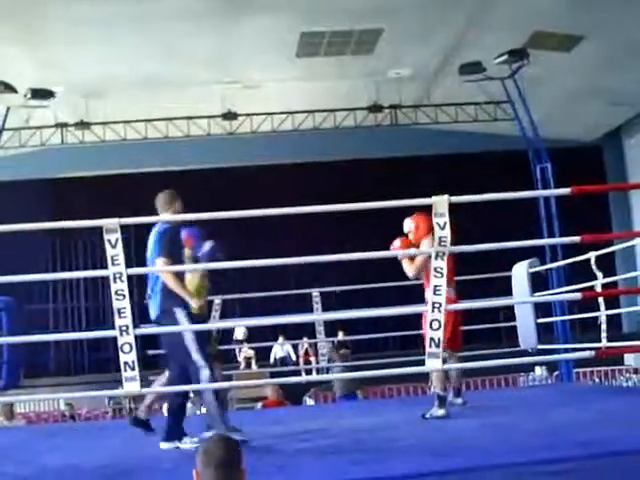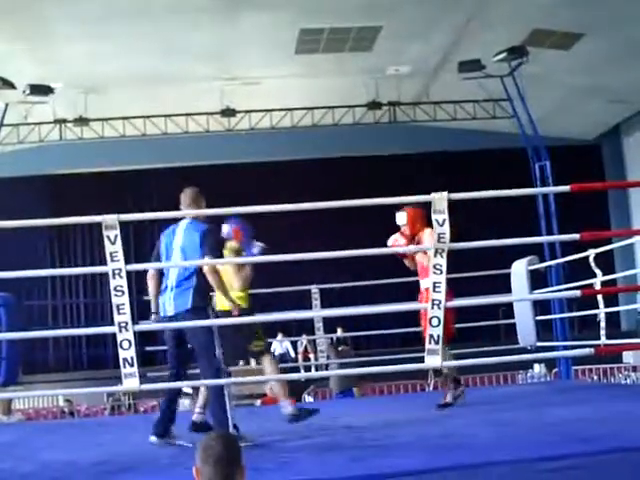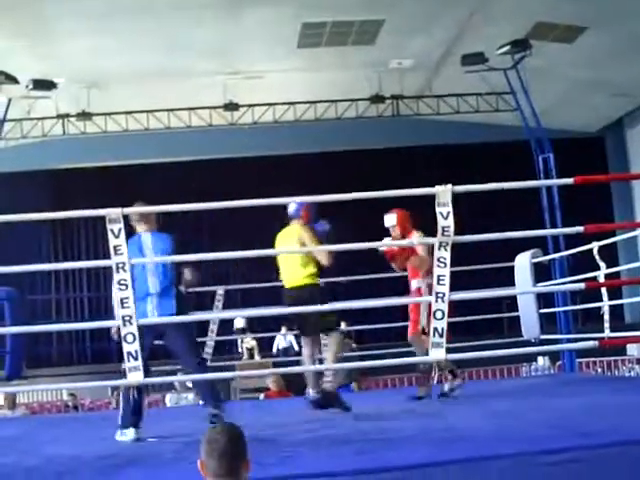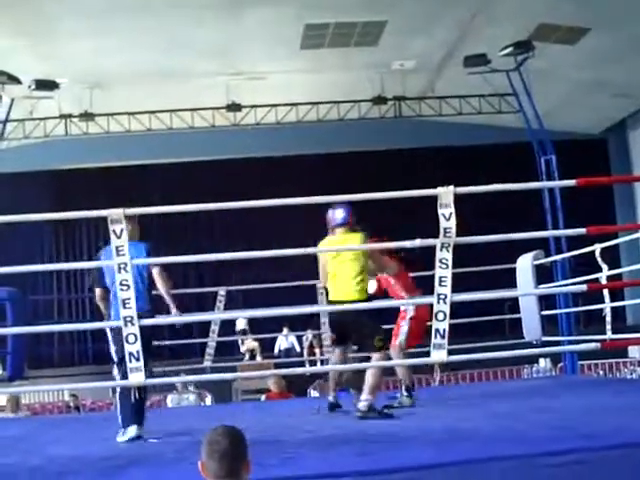
dt=0.4s
person 1, frame 1
left shoulder: (159, 232)
right shoulder: (169, 231)
right elbow: (163, 270)
right wrist: (190, 298)
left hip: (166, 309)
right hip: (172, 307)
left knee: (181, 371)
right knee: (200, 366)
left ankle: (172, 435)
right ankle: (221, 429)
person 1, frame 2
left shoulder: (166, 234)
right shoulder: (206, 231)
left elbow: (152, 275)
right elbow: (209, 269)
left wrist: (155, 308)
right wrist: (230, 300)
left hip: (168, 308)
right hip: (193, 306)
left knee: (176, 371)
right knee: (213, 369)
left ankle: (162, 429)
right ankle: (224, 432)
person 1, frame 3
left shoulder: (127, 248)
right shoulder: (169, 241)
right wrist: (177, 281)
left hip: (141, 316)
right hip: (171, 312)
right knee: (195, 364)
left ankle: (128, 427)
right ankle: (215, 410)
person 1, frame 4
left shoulder: (104, 255)
right shoulder: (144, 248)
left elbow: (99, 293)
right elbow: (158, 275)
left wrist: (108, 314)
right wrist: (172, 304)
left hip: (118, 317)
right hip: (143, 315)
left knee: (123, 372)
left ankle: (130, 425)
right ankle: (135, 422)
person 2, frame 1
left shoulder: (191, 263)
right shoulder: (186, 262)
right elbow: (192, 287)
right wrist: (202, 263)
left hip: (196, 318)
right hip: (192, 318)
person 2, frame 2
left shoulder: (231, 256)
right shoulder: (229, 257)
right elbow: (239, 285)
right wrist: (250, 264)
left hip: (224, 315)
right hip: (236, 313)
right knee: (267, 358)
right ankle: (290, 409)
person 2, frame 3
left shoulder: (281, 236)
right shoulder: (304, 232)
right elbow: (326, 260)
right wrist: (323, 239)
left hip: (290, 292)
right hip: (307, 290)
left knee: (310, 340)
right knee: (335, 335)
left ankle: (314, 394)
right ankle: (328, 385)
person 2, frame 4
left shoulder: (324, 245)
right shoulder: (361, 239)
left elbow: (323, 282)
right elbow: (383, 267)
left hip: (337, 305)
right hip: (359, 304)
left knee: (338, 351)
right knee: (379, 354)
left ankle: (332, 399)
right ankle: (365, 405)
person 3, frame 1
left shoulder: (428, 242)
left elbow: (412, 272)
left wrist: (402, 254)
right wrist: (408, 257)
right hip: (449, 299)
right knee: (449, 350)
left ankle: (440, 405)
right ankle: (457, 394)
person 3, frame 2
left shoulder: (428, 233)
right shoulder: (418, 238)
left elbow: (431, 262)
right elbow: (414, 266)
left wrist: (411, 248)
right wrist: (404, 252)
right hip: (427, 291)
left ankle: (451, 385)
right ankle: (454, 384)
person 3, frame 3
left shoulder: (416, 236)
right shoulder: (404, 242)
left elbow: (426, 264)
right elbow: (399, 267)
left wrist: (404, 254)
right wrist: (392, 256)
left hip: (424, 289)
right hip: (416, 291)
left knee: (415, 336)
right knee: (422, 337)
left ankle: (425, 383)
right ankle: (451, 376)
person 3, frame 4
left shoulder: (389, 264)
right wrist: (376, 284)
left hip: (413, 309)
right hip: (410, 309)
left knee: (395, 351)
right knee: (398, 348)
left ankle: (407, 396)
right ankle: (407, 389)
